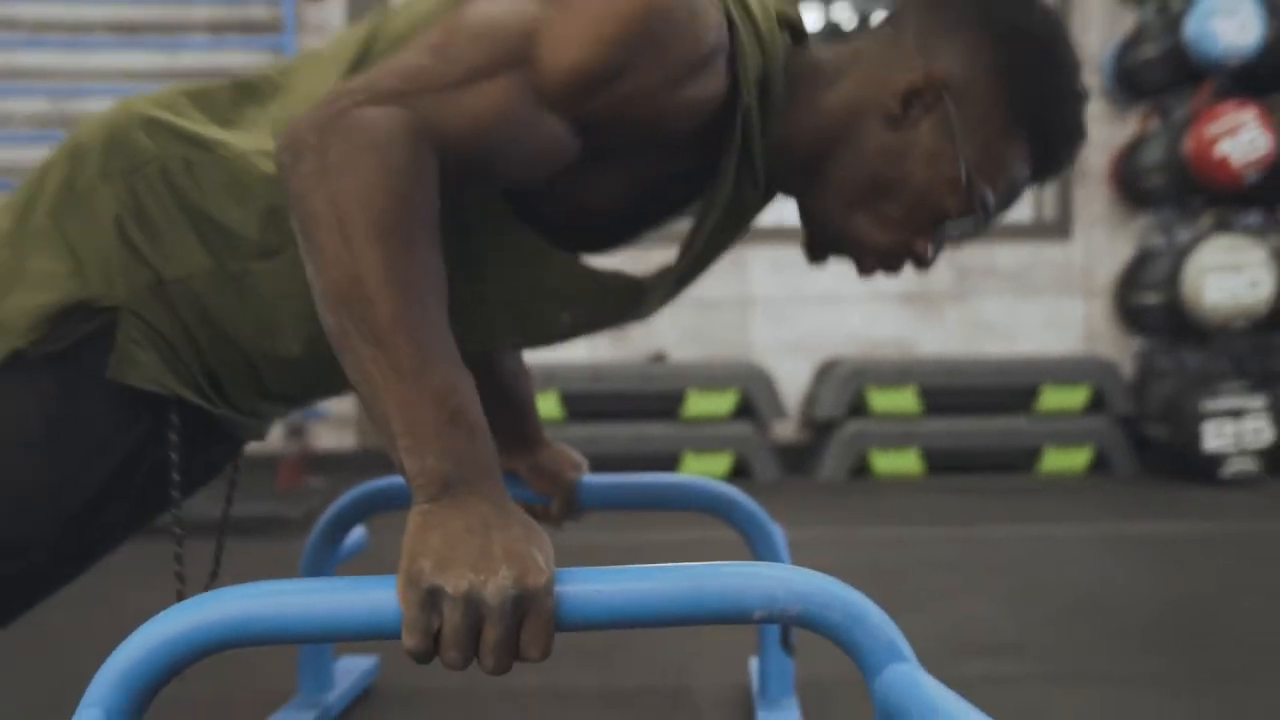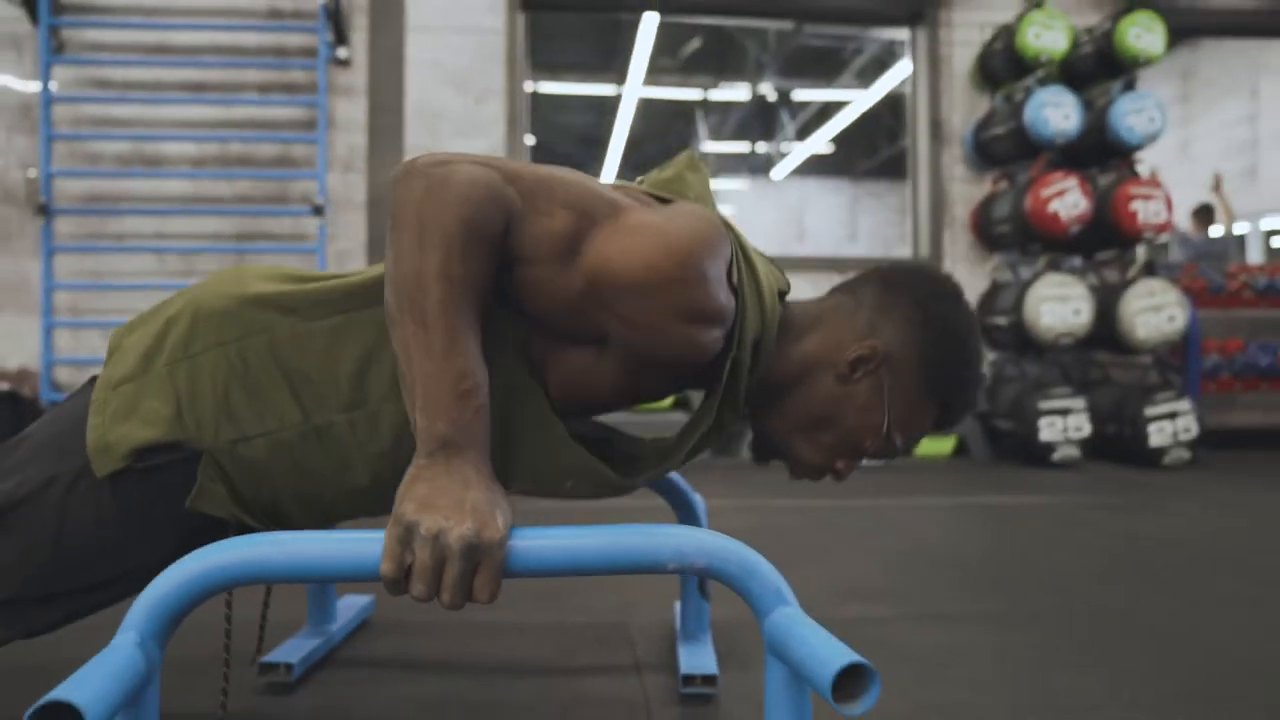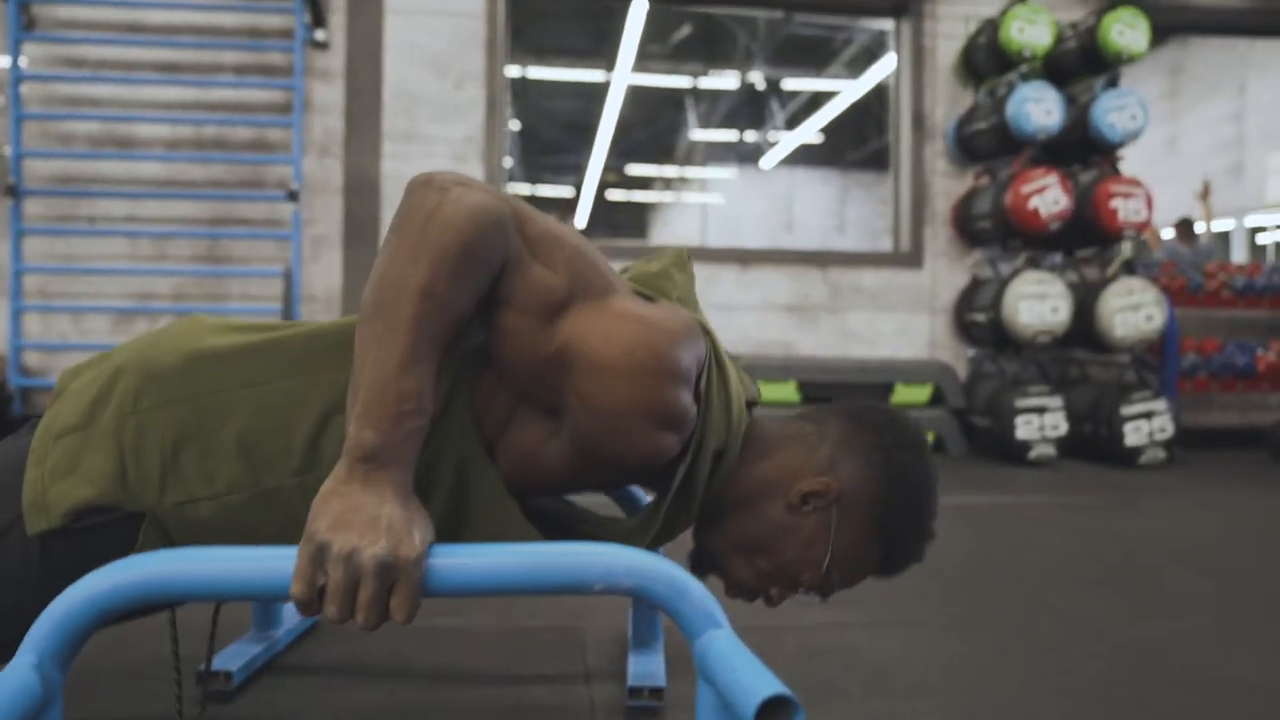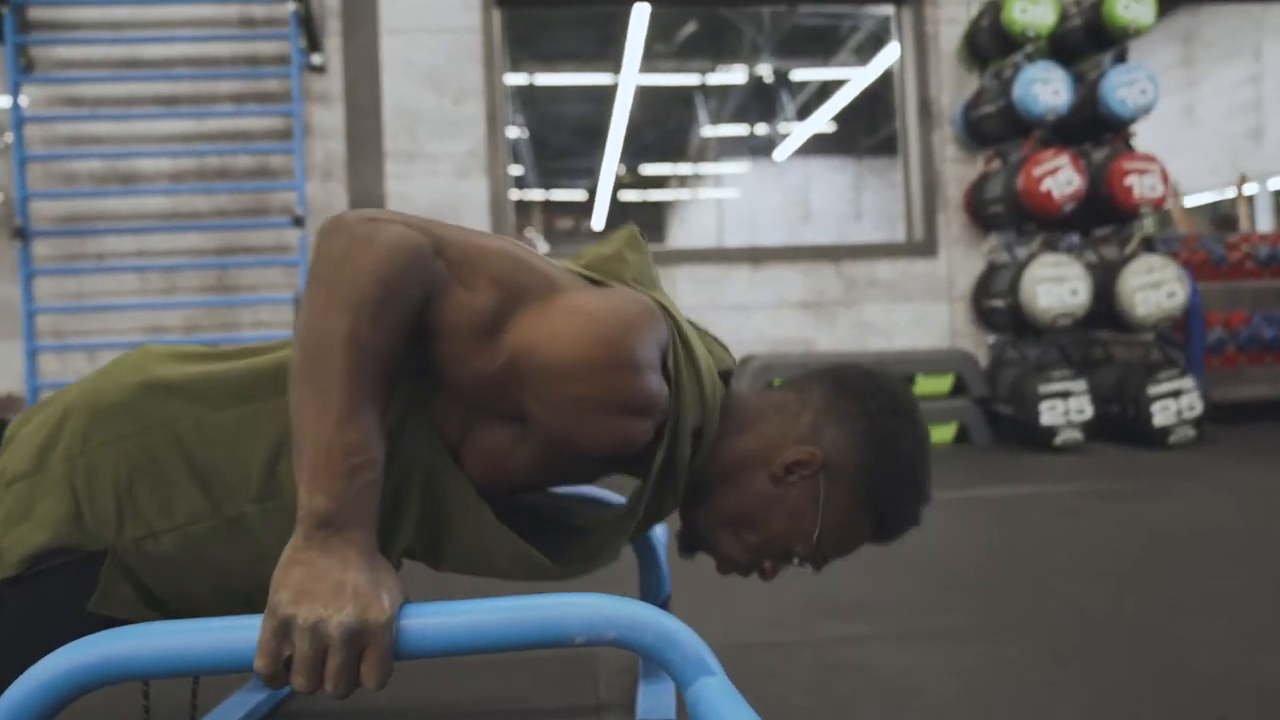
dt=0.5s
person 1, frame 1
left shoulder: (736, 91)
right elbow: (356, 143)
left wrist: (516, 440)
right wrist: (457, 494)
left hip: (198, 306)
right hip: (135, 272)
person 1, frame 2
left shoulder: (705, 321)
right shoulder: (695, 287)
right elbow: (441, 189)
left wrist: (481, 454)
right wrist: (451, 458)
left hip: (249, 400)
right hip: (209, 401)
person 1, frame 3
left shoulder: (675, 438)
right shoulder: (660, 390)
right elbow: (453, 209)
right wrist: (371, 473)
left hip: (200, 432)
right hip: (139, 449)
person 1, frame 4
left shoulder: (664, 410)
right shoulder: (628, 373)
right elbow: (373, 244)
right wrist: (333, 532)
left hip: (178, 474)
right hip: (103, 490)
